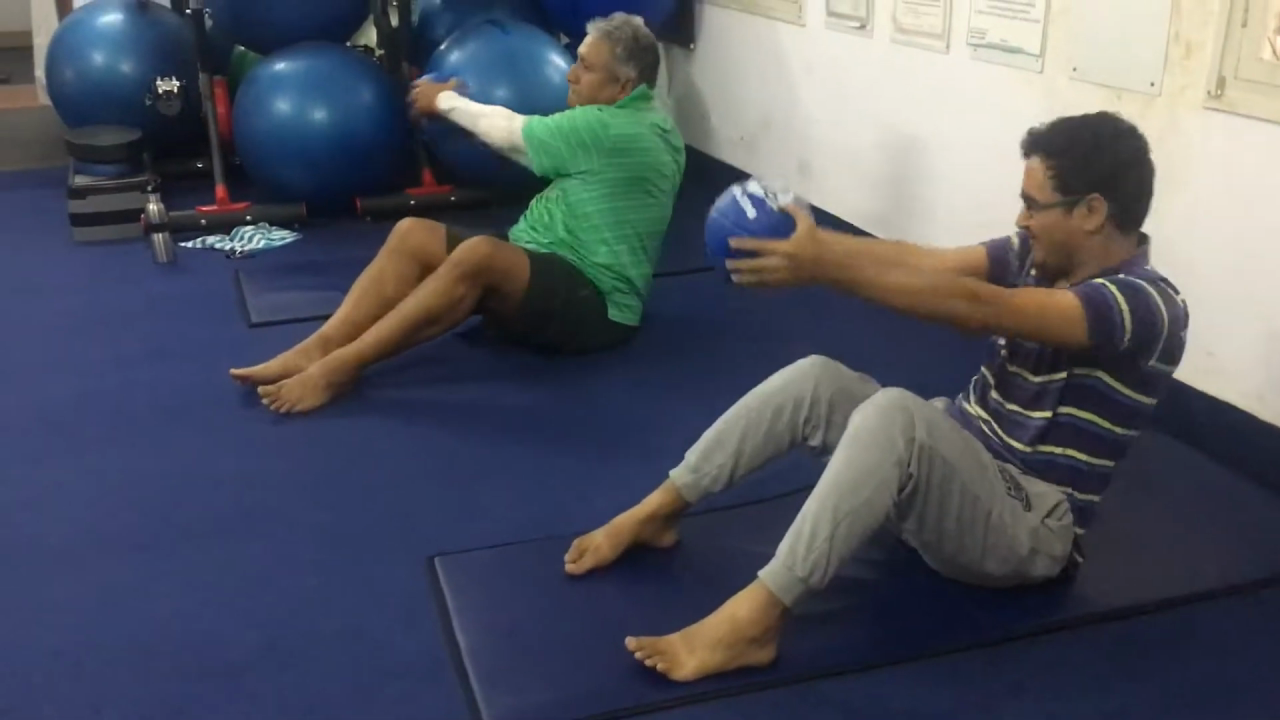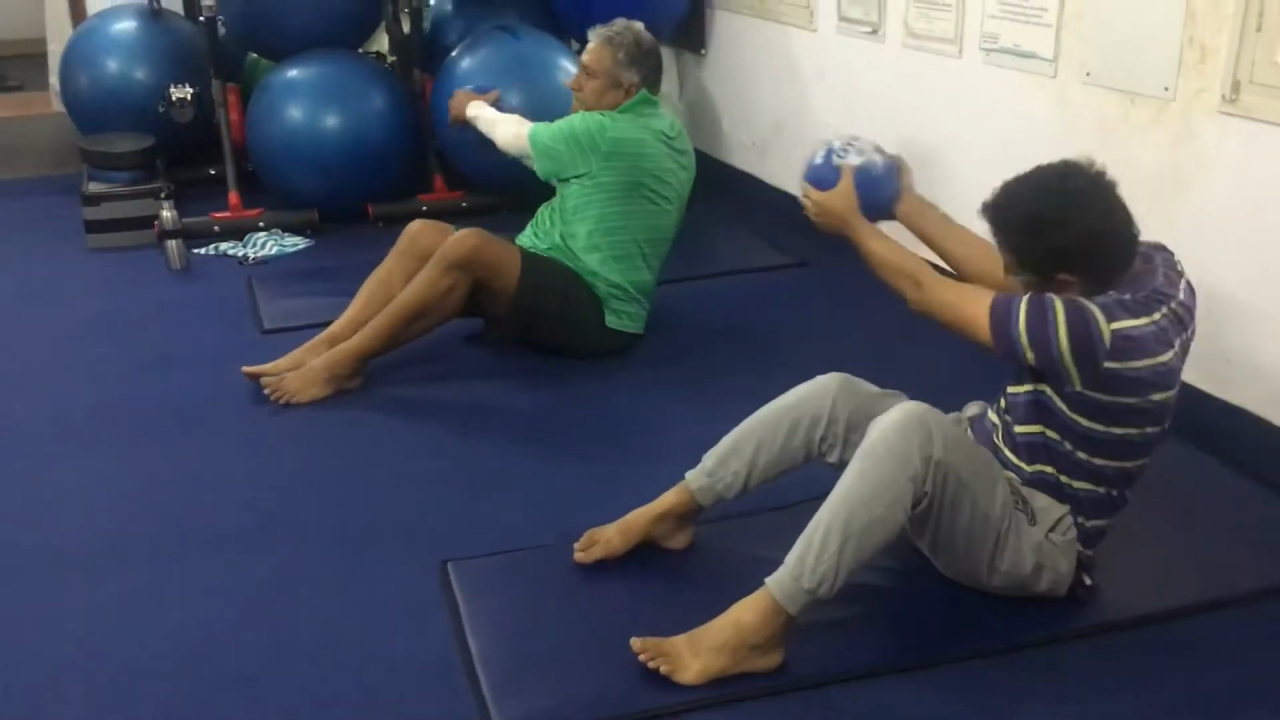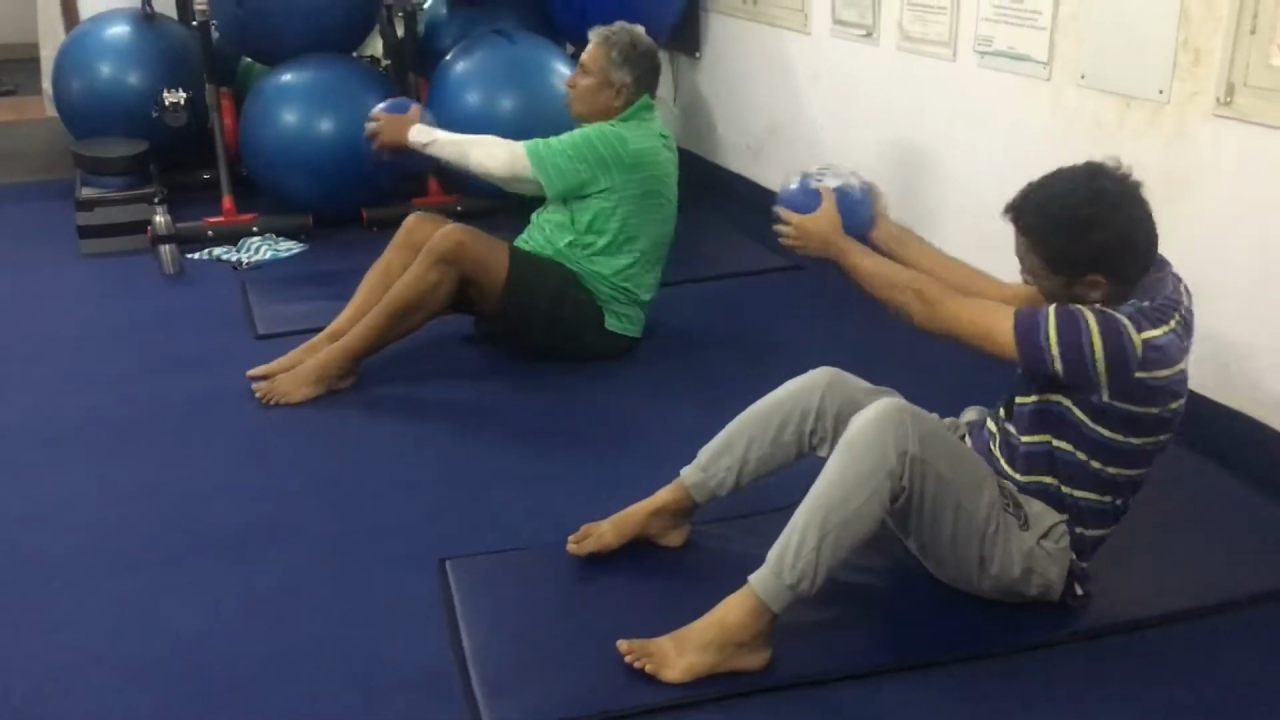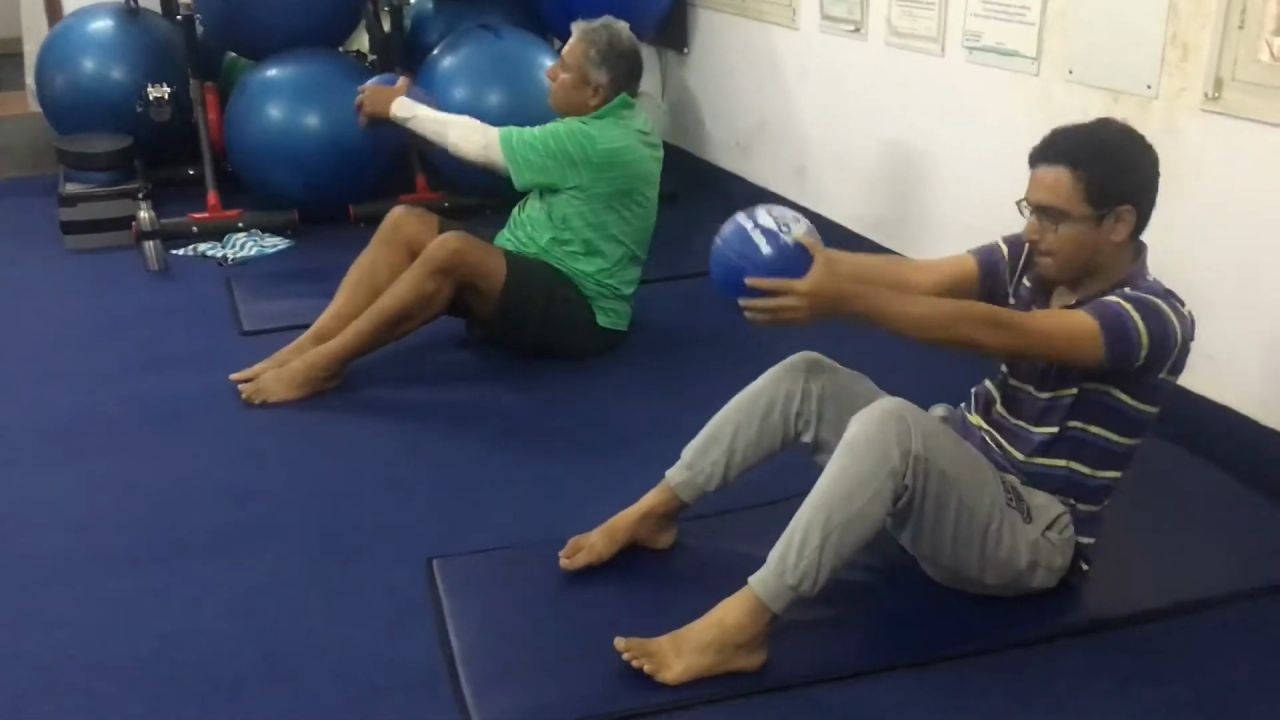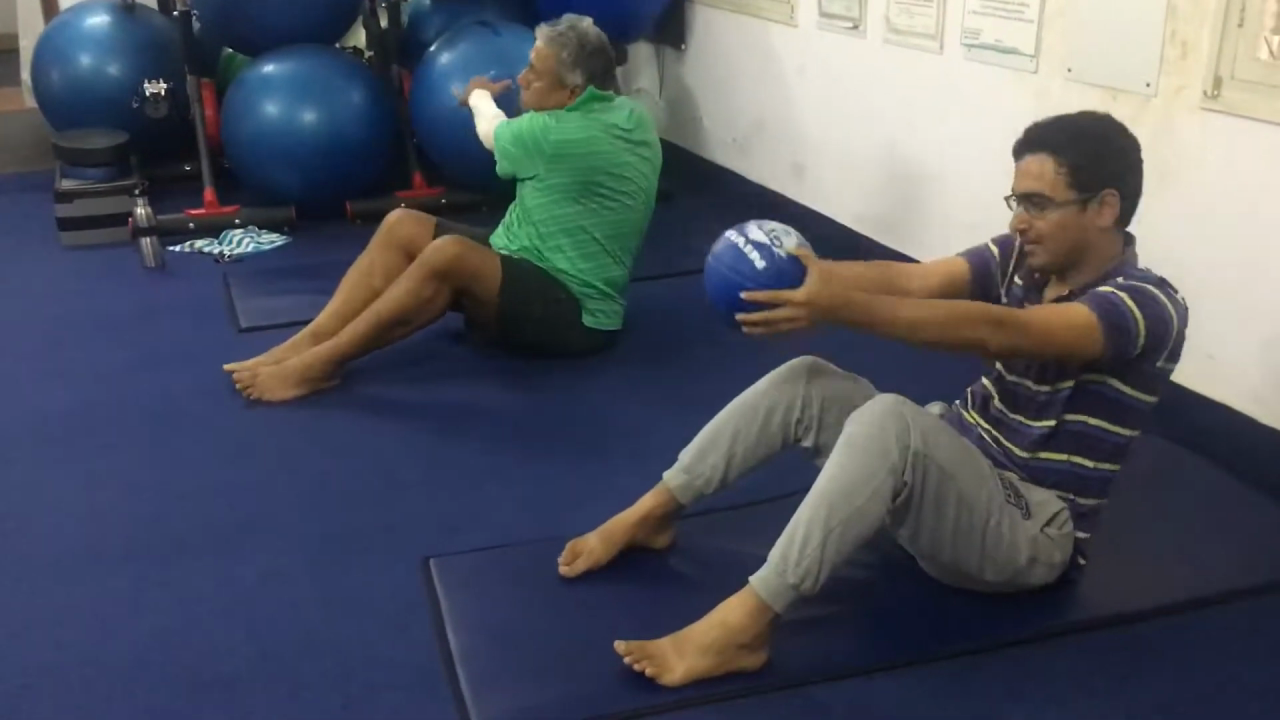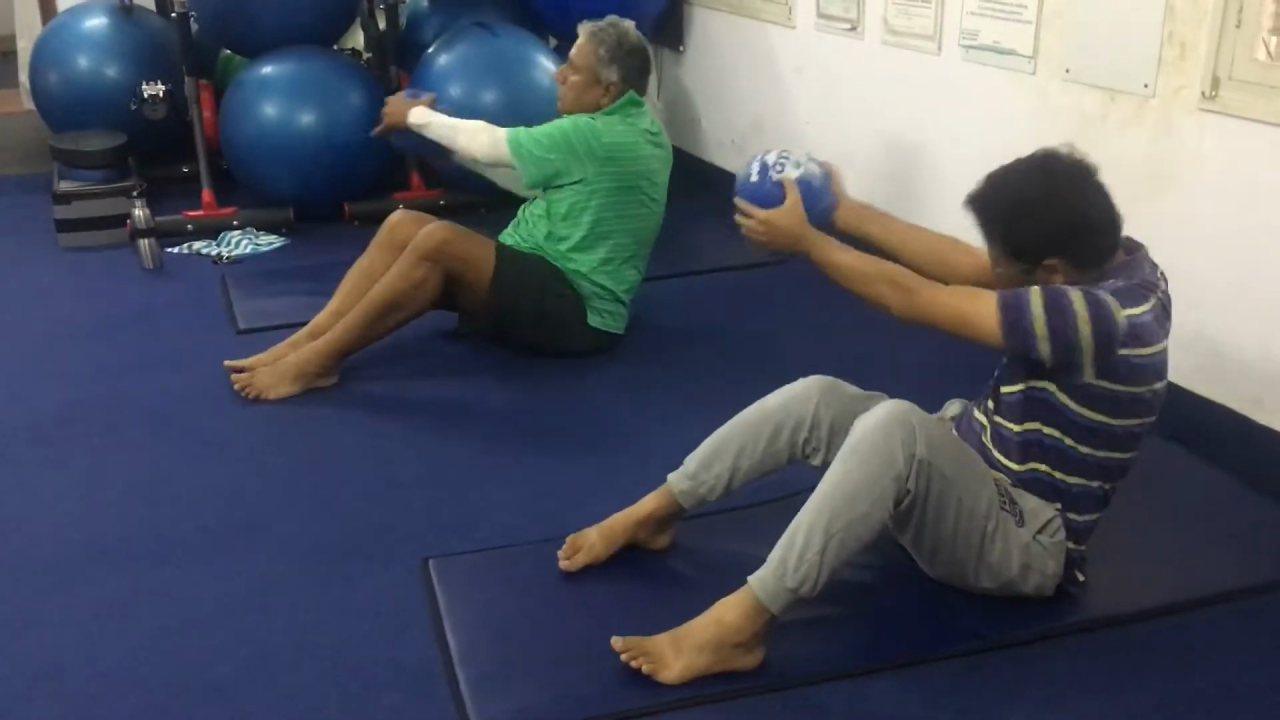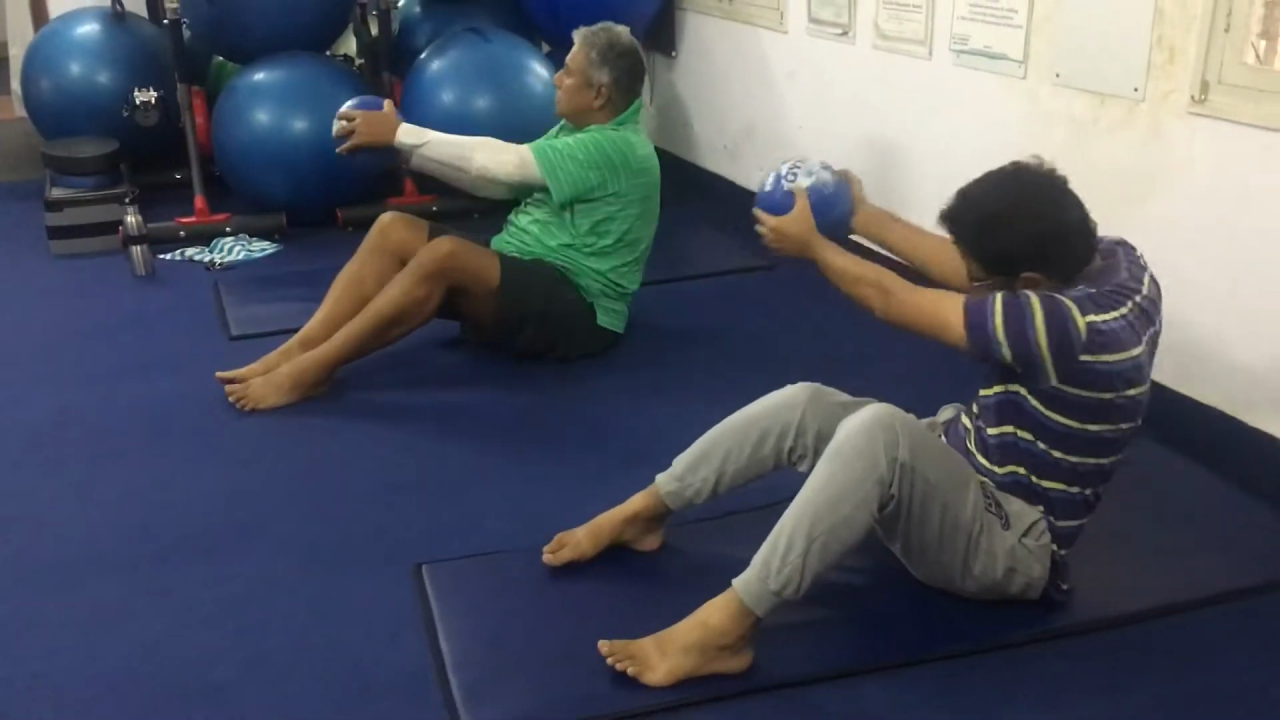
dt=0.3s
person 1, frame 1
left shoulder: (1145, 306)
right shoulder: (1043, 253)
left elbow: (971, 305)
right elbow: (924, 263)
left wrist: (825, 268)
right wrist: (811, 243)
left hip: (1026, 525)
right hip: (963, 458)
left knee: (892, 413)
right knee: (814, 379)
left ankle: (754, 619)
right ankle: (654, 514)
person 1, frame 2
left shoulder: (1087, 329)
right shoulder: (1149, 265)
left elbow: (927, 291)
right elbow: (1010, 283)
left wrist: (851, 223)
right wrist: (907, 206)
left hip: (1037, 542)
left knee: (910, 427)
right knee: (835, 396)
left ankle: (758, 626)
right ankle: (671, 511)
person 1, frame 3
left shoulder: (1115, 337)
right shoulder: (1138, 279)
left elbow: (933, 309)
right elbow: (993, 294)
left wrist: (836, 244)
right wrist: (884, 231)
left hip: (1029, 544)
left knee: (888, 420)
right knee: (825, 390)
left ankle: (744, 625)
right ankle: (665, 510)
person 1, frame 4
left shoulder: (1155, 321)
right shoulder: (1032, 260)
left elbow: (990, 331)
right elbow: (920, 278)
left wrist: (842, 301)
right wrist: (807, 260)
left hip: (1026, 535)
right hip: (958, 468)
left knee: (890, 424)
right knee: (807, 377)
left ankle: (741, 625)
right ankle: (652, 513)
person 1, frame 5
left shoulder: (1150, 309)
right shoulder: (1025, 258)
left elbow: (991, 331)
right elbow: (913, 281)
left wrist: (841, 306)
right wrist: (814, 278)
left hip: (1025, 532)
right hip: (954, 467)
left knee: (888, 420)
right knee: (804, 379)
left ankle: (743, 626)
right ankle: (648, 515)
person 1, frame 6
left shoulder: (1087, 317)
right shoulder: (1116, 262)
left elbow: (912, 299)
right elbow: (967, 267)
left wrist: (803, 240)
right wrist: (845, 212)
left hip: (1025, 539)
right hip: (969, 468)
left knee: (895, 424)
right knee: (818, 398)
left ankle: (739, 626)
right ankle: (649, 515)
person 1, frame 7
left shoulder: (1059, 320)
right shoulder: (1110, 261)
left elbow: (894, 300)
right elbow: (967, 273)
left wrist: (810, 239)
right wrist: (863, 216)
left hip: (1012, 542)
left knee: (879, 429)
right knee: (804, 407)
left ankle: (724, 628)
right ankle: (640, 514)
person 2, frame 1
left shoulder: (602, 129)
right shoulder: (653, 122)
left elbow: (508, 131)
right elbow: (532, 144)
left wrist: (443, 99)
left hip: (591, 304)
left knee: (478, 255)
right knee: (412, 235)
left ankle: (341, 367)
right ankle: (318, 349)
person 2, frame 2
left shoulder: (602, 134)
right shoulder: (667, 131)
left elbow: (518, 139)
left wrist: (474, 109)
left hip: (595, 313)
left knee: (469, 246)
right knee: (422, 236)
left ankle: (343, 363)
right ankle: (325, 346)
person 2, frame 3
left shoulder: (613, 145)
right shoulder: (625, 129)
left elbow: (506, 161)
right elbow: (530, 178)
left wrist: (415, 134)
right wrist: (425, 141)
left hip: (591, 316)
right hip: (555, 282)
left knee: (455, 242)
right knee: (421, 228)
left ankle: (335, 365)
right ankle: (326, 345)
person 2, frame 4
left shoulder: (590, 142)
right shoulder: (611, 121)
left elbow: (483, 145)
right elbow: (510, 154)
left wrist: (398, 107)
right wrist: (416, 117)
left hip: (577, 313)
left knee: (452, 251)
right knee: (404, 224)
left ankle: (322, 365)
right ankle: (311, 345)
person 2, frame 5
left shoulder: (553, 134)
right shoulder: (632, 117)
left elbow: (494, 132)
left wrist: (479, 95)
left hip: (571, 313)
left knee: (448, 254)
right knee: (402, 227)
left ankle: (319, 365)
right ankle: (308, 342)
person 2, frame 6
left shoulder: (592, 137)
right shoulder: (635, 125)
left elbow: (491, 145)
right elbow: (542, 186)
left wrist: (414, 116)
right wrist: (455, 153)
left hip: (575, 312)
right hip: (547, 275)
left knee: (440, 240)
right knee: (402, 226)
left ankle: (318, 361)
right ankle: (307, 341)
person 2, frame 7
left shoulder: (615, 150)
right shoulder: (582, 131)
left elbow: (503, 163)
right elbow: (504, 183)
left wrist: (401, 133)
right wrist: (407, 153)
left hip: (575, 312)
left knee: (445, 255)
right knee: (392, 231)
left ankle: (312, 370)
right ankle: (298, 350)
